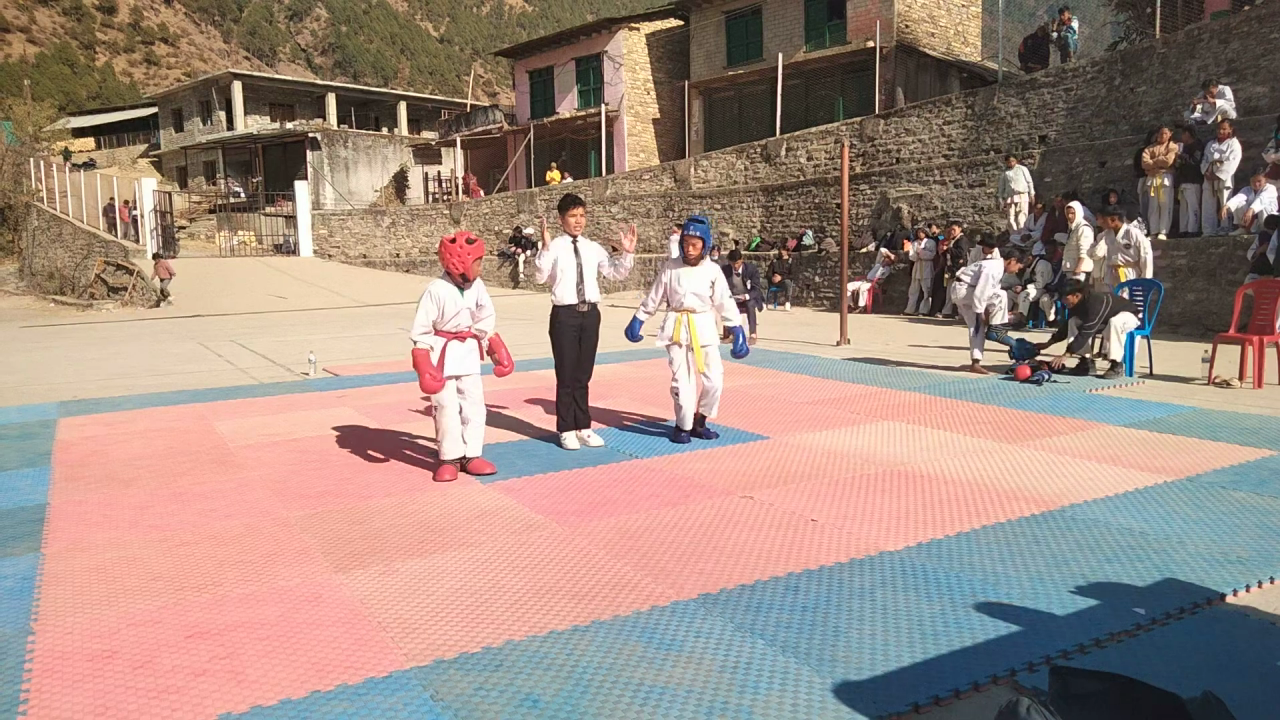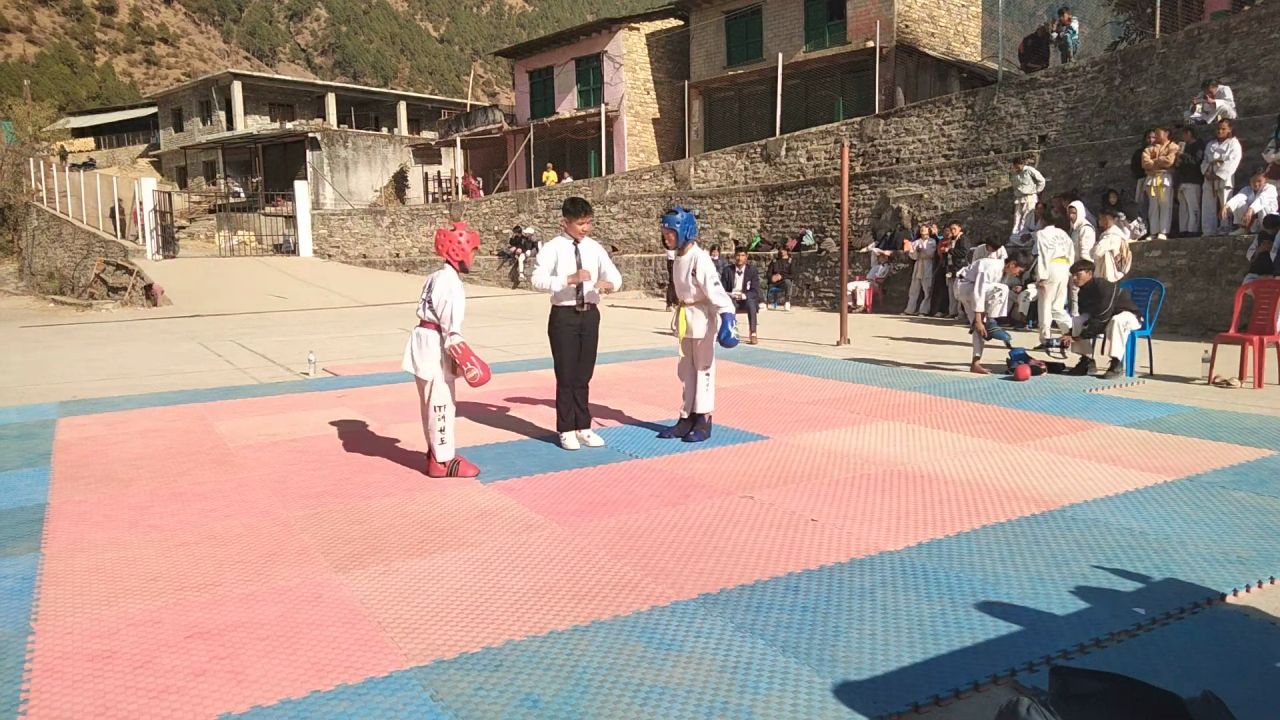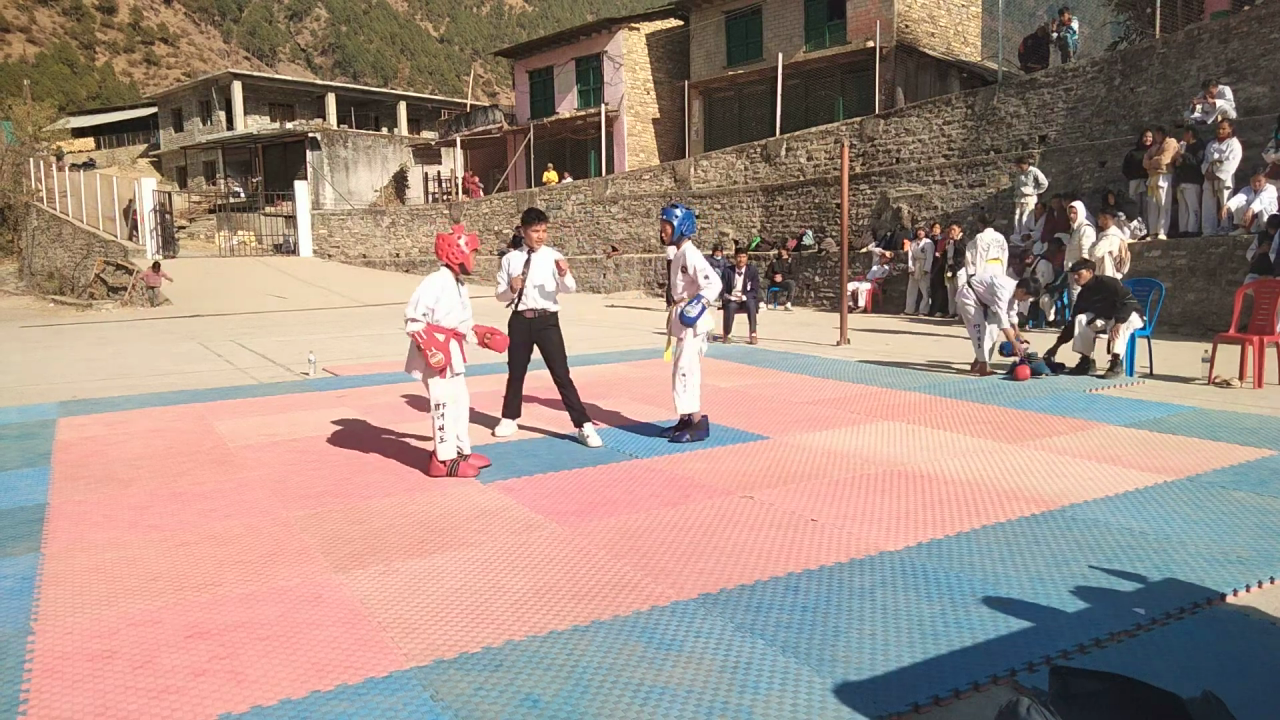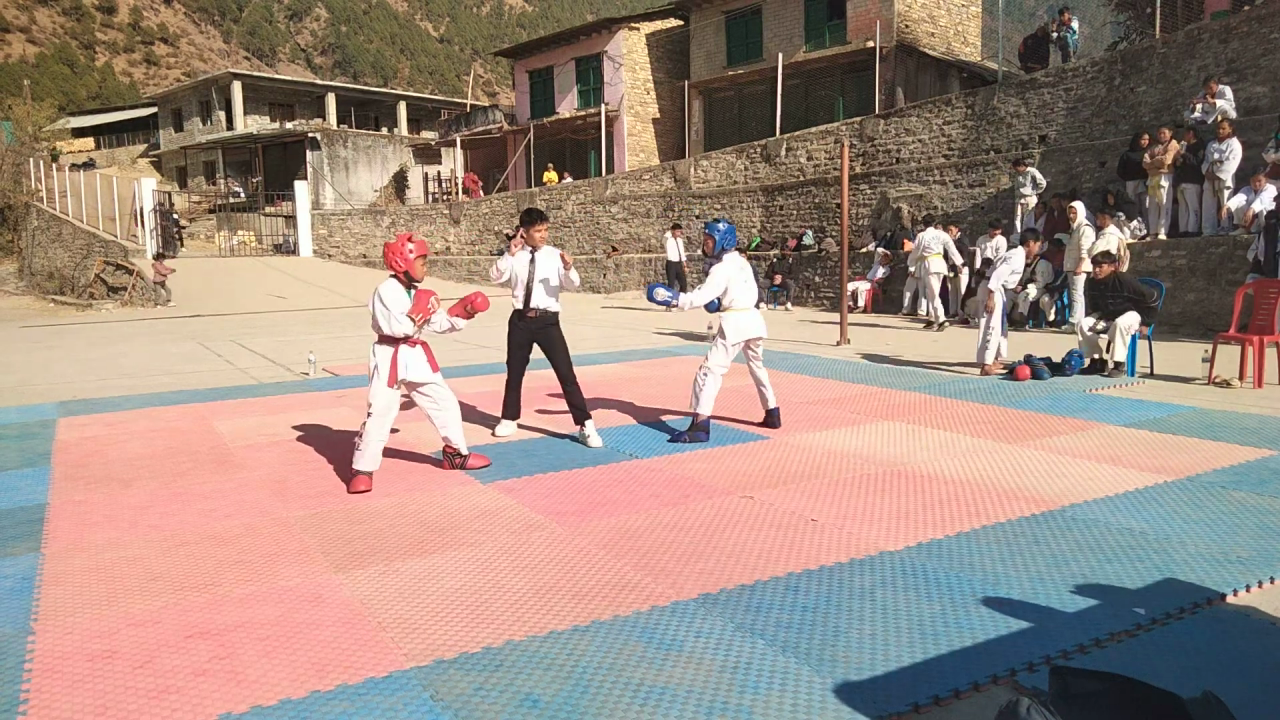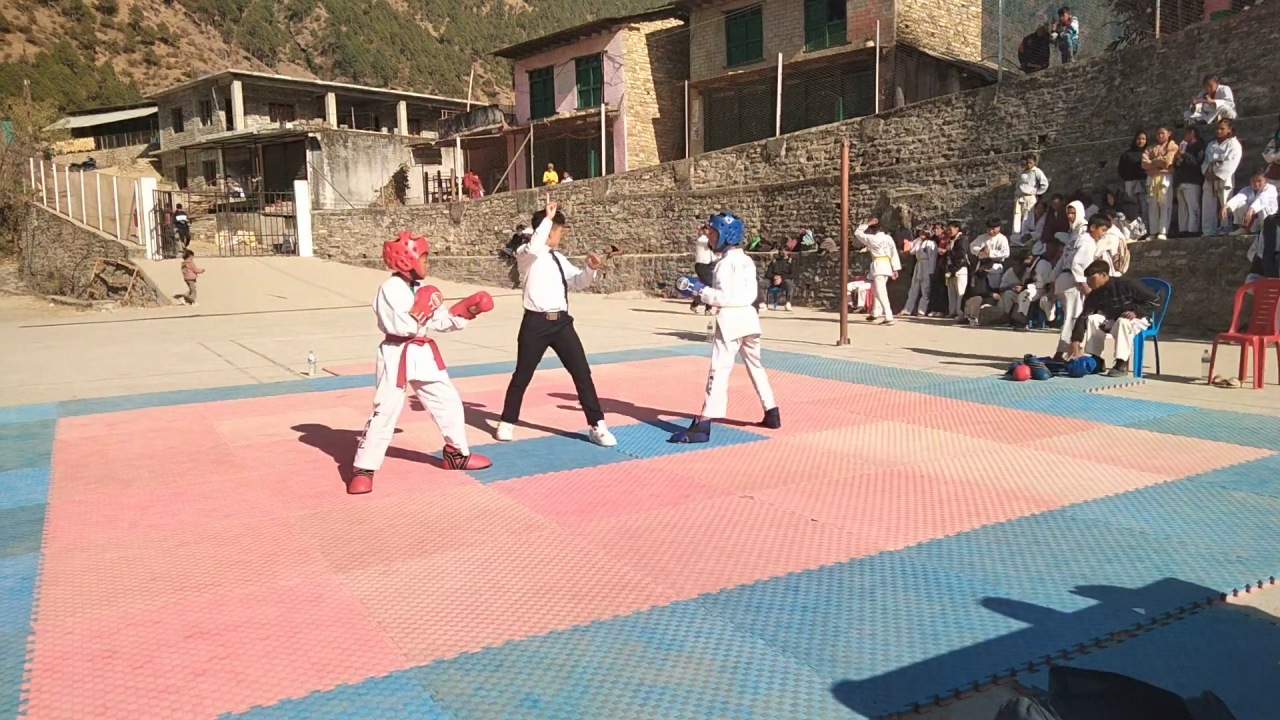
dt=1s
person 1, frame 1
left shoulder: (476, 287)
right shoulder: (436, 291)
left elbow: (485, 319)
right elbow: (420, 333)
left wrist: (496, 350)
right wrist: (423, 366)
left hip: (467, 350)
right hip: (441, 353)
left knee: (473, 405)
right knee: (446, 409)
left ankle: (470, 455)
right ankle: (448, 459)
person 1, frame 2
left shoulder: (436, 277)
right shoulder: (451, 284)
right elbow: (451, 328)
right wrist: (465, 360)
left hip: (427, 342)
right hip: (435, 346)
left knee: (436, 405)
right knee: (441, 404)
left ankle: (440, 453)
right ankle: (443, 461)
person 1, frame 3
left shoulder: (459, 284)
right shoulder: (436, 282)
right elbow: (412, 317)
left wrist: (483, 336)
right wrist: (429, 346)
left hip: (451, 348)
right hip: (435, 350)
left knee: (459, 401)
right knee: (443, 403)
left ankle: (460, 453)
right ankle: (444, 460)
person 1, frame 4
left shoulder: (418, 292)
right shoulder: (386, 291)
left elbow: (440, 322)
right elbow: (396, 327)
left wrist: (465, 310)
right wrist: (420, 311)
left hip: (417, 356)
right hip: (390, 358)
left knee: (445, 403)
right knee: (379, 413)
left ankle: (456, 453)
right ankle: (362, 470)
person 1, frame 5
left shoulder: (421, 289)
right shoulder: (390, 289)
left elbow: (441, 321)
right elbow: (400, 326)
left wrist: (466, 311)
right wrist: (422, 308)
left hip: (423, 354)
right hip: (397, 357)
left knee: (449, 402)
right knee: (384, 412)
left ankle: (457, 453)
right ankle: (363, 469)
person 2, frame 1
left shoulder: (594, 248)
right shoulder: (555, 248)
left elbow: (617, 274)
right elbow: (540, 277)
left wrist: (628, 252)
right wrist: (545, 248)
left hip: (590, 313)
right hip: (564, 314)
left knee: (583, 375)
right knee: (566, 375)
left ankle: (583, 427)
right ankle: (566, 430)
person 2, frame 2
left shoulder: (595, 248)
right shoulder: (552, 248)
left elbow: (613, 274)
right elbow: (538, 280)
left wrist: (611, 283)
right wrist: (569, 279)
left hip: (589, 314)
right hip: (563, 316)
left knee: (583, 375)
right knee: (566, 375)
left ankle: (583, 428)
right ankle: (566, 430)
person 2, frame 3
left shoulder: (553, 257)
right shoulder: (510, 259)
left elbow: (569, 289)
right elbow: (500, 294)
left wrist: (564, 275)
right wrist: (511, 289)
left hip: (546, 320)
right hip: (519, 320)
left knee: (561, 374)
right knee: (516, 372)
left ankle: (583, 426)
right ankle: (510, 418)
person 2, frame 4
left shoulder: (555, 255)
right shoulder: (514, 257)
left elbow: (573, 284)
right elbow: (495, 276)
left wrist: (568, 268)
right wrist: (509, 254)
left hip: (547, 320)
right hip: (520, 320)
left knee: (565, 370)
right knee: (515, 372)
left ankle: (585, 426)
right ankle: (509, 419)
person 2, frame 5
left shoulder: (558, 258)
right shoulder: (526, 254)
left elbow: (578, 282)
right elbow: (534, 247)
left wrist: (591, 269)
right wrist: (548, 217)
left hip: (561, 321)
right hip: (536, 323)
left knee: (582, 372)
right knee: (522, 375)
left ankle: (597, 426)
right ankle: (507, 422)
person 3, frame 1
left shoulder: (712, 270)
right shoulder: (670, 267)
left elbow: (724, 302)
right elbow: (654, 296)
left wrist: (736, 331)
right wrist: (640, 319)
left hip: (703, 327)
right hip: (676, 328)
left knee: (712, 379)
right knee: (681, 379)
left ankle: (700, 421)
right ankle: (684, 424)
person 3, frame 2
left shoulder: (699, 258)
right shoulder: (679, 257)
left elbow: (715, 289)
left wrist: (727, 318)
left hip: (702, 318)
right hip: (686, 318)
left knee: (703, 368)
right knee: (686, 370)
left ankle: (703, 421)
right ankle: (687, 419)
person 3, frame 3
left shoulder: (689, 254)
right shoulder: (680, 254)
left elbow: (714, 283)
left wrist: (697, 304)
left hip: (693, 320)
right hip: (686, 318)
left knee: (685, 369)
right knee: (685, 370)
left ankle: (697, 423)
right ankle: (686, 420)
person 3, frame 4
left shoulder: (722, 268)
right shoulder: (743, 262)
left elbow: (701, 297)
left wrist: (673, 298)
right wrist: (723, 302)
left hip: (734, 322)
right hip: (753, 319)
left knee: (711, 370)
right knee: (756, 366)
left ankle: (700, 425)
right ankle: (772, 414)
person 3, frame 5
left shoulder: (726, 262)
right shoulder: (747, 260)
left elbow: (721, 298)
left wrist: (699, 290)
right wrist: (707, 290)
left hip: (730, 319)
right hip: (748, 316)
left knee: (719, 370)
right knee: (755, 366)
left ankle: (703, 425)
right ankle: (771, 414)
